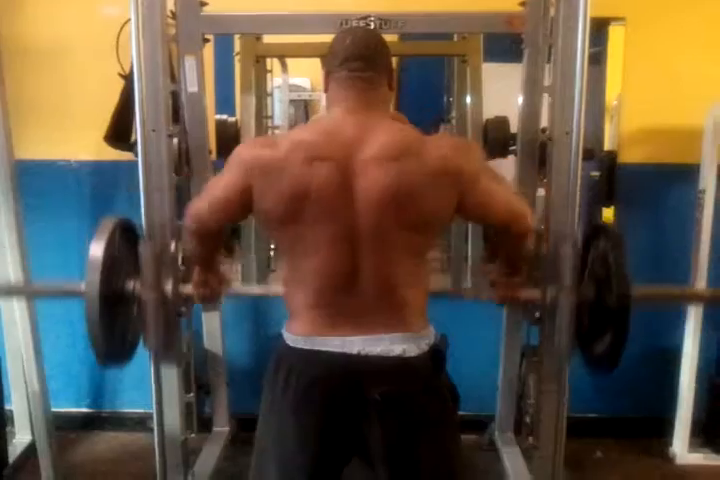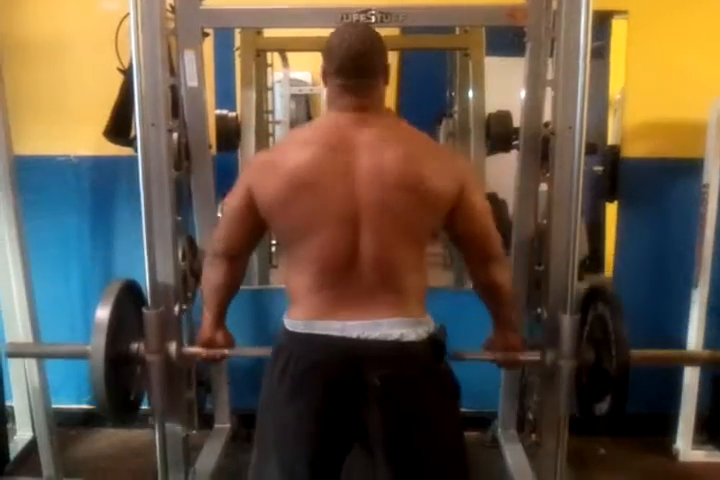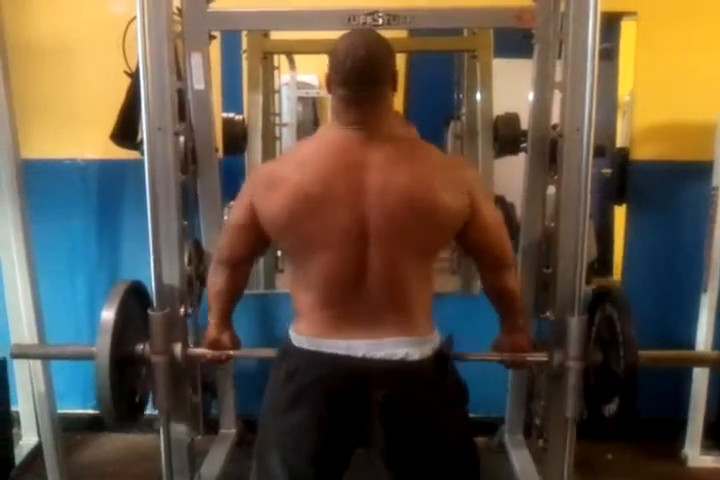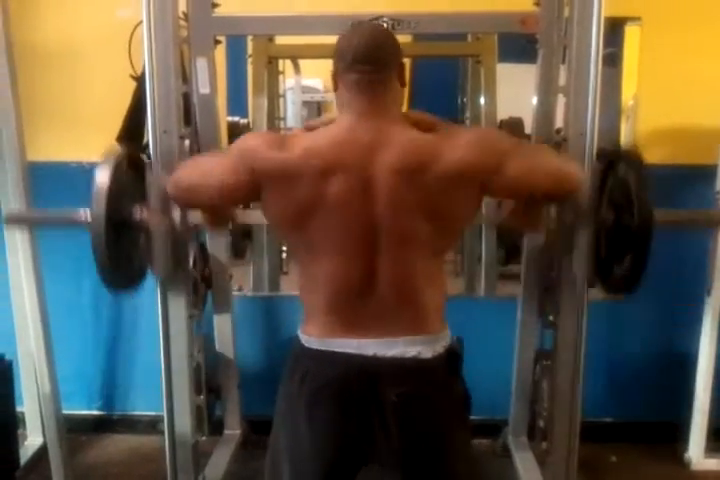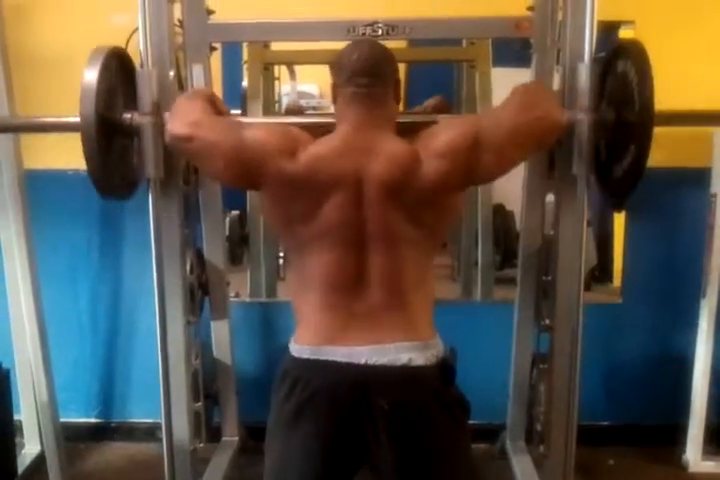
dt=0.4s
person 1, frame 1
left shoulder: (265, 158)
right shoulder: (442, 159)
left elbow: (198, 225)
right elbow: (519, 224)
left wrist: (206, 271)
right wrist: (509, 272)
left hip: (307, 364)
right hip: (405, 365)
person 1, frame 2
left shoulder: (270, 162)
right shoulder: (439, 161)
left elbow: (224, 254)
right elbow: (489, 259)
left wrist: (212, 322)
right wrist: (506, 329)
left hip: (308, 351)
right hip: (404, 352)
person 1, frame 3
left shoulder: (274, 176)
right shoulder: (450, 176)
left elbow: (229, 261)
right elbow: (500, 266)
left wrist: (218, 324)
right wrist: (514, 329)
left hip: (313, 367)
right hip: (409, 368)
person 1, frame 4
left shoulder: (278, 159)
right shoulder: (459, 157)
left elbow: (182, 183)
right elbow: (569, 177)
left wrist: (216, 210)
right wrist: (526, 208)
left hip: (324, 366)
right hip: (420, 365)
person 1, frame 5
left shoulder: (284, 162)
right shoulder: (437, 162)
left elbow: (183, 128)
right elbow: (545, 114)
left wrist: (204, 102)
left hip: (315, 374)
right hip: (412, 374)
